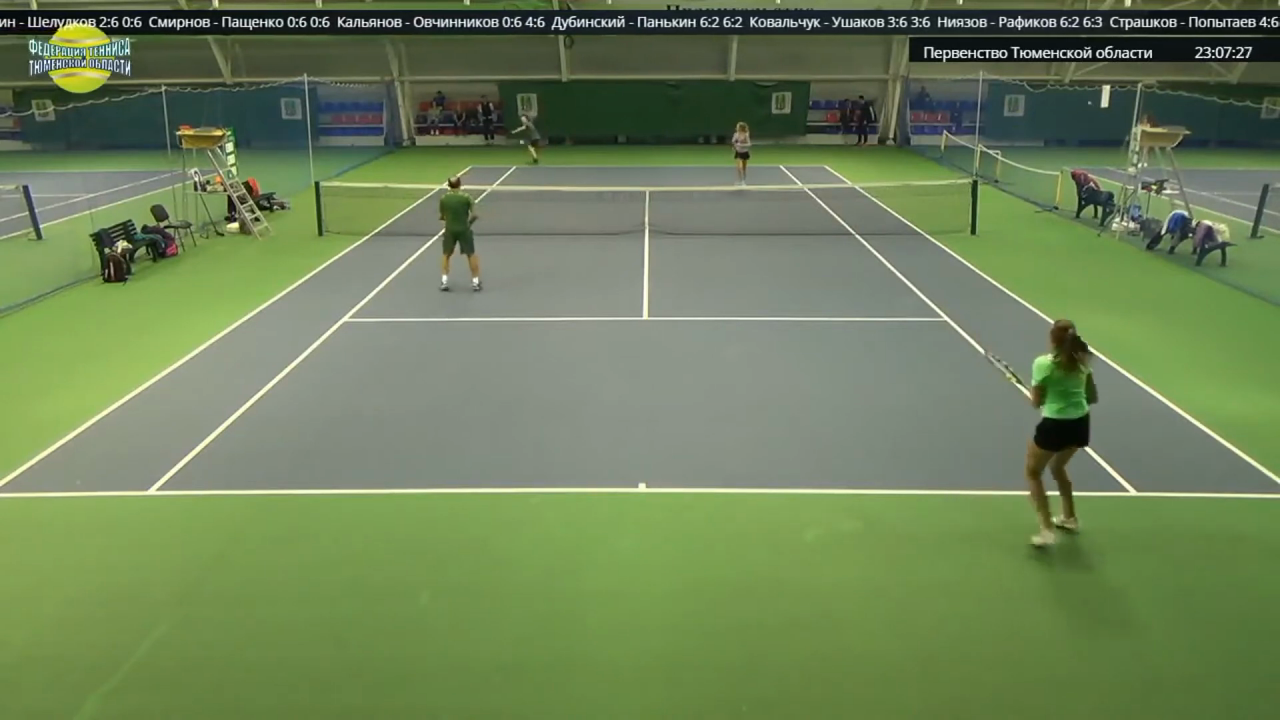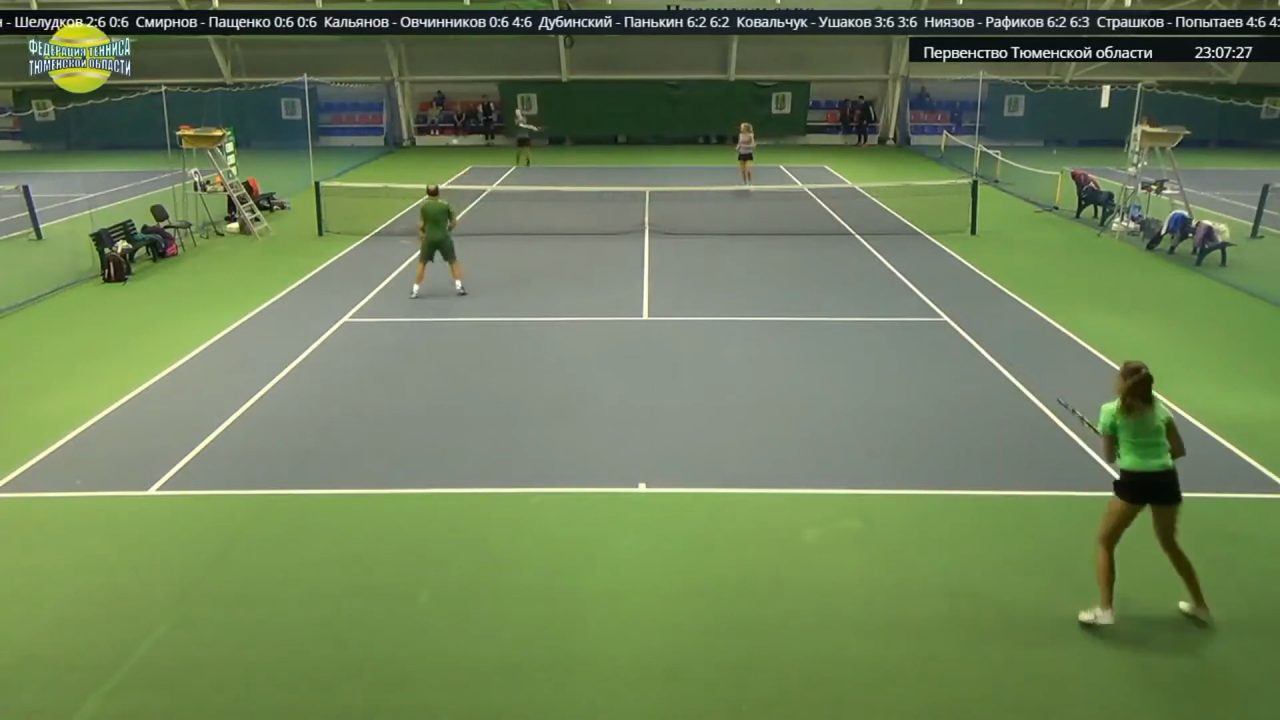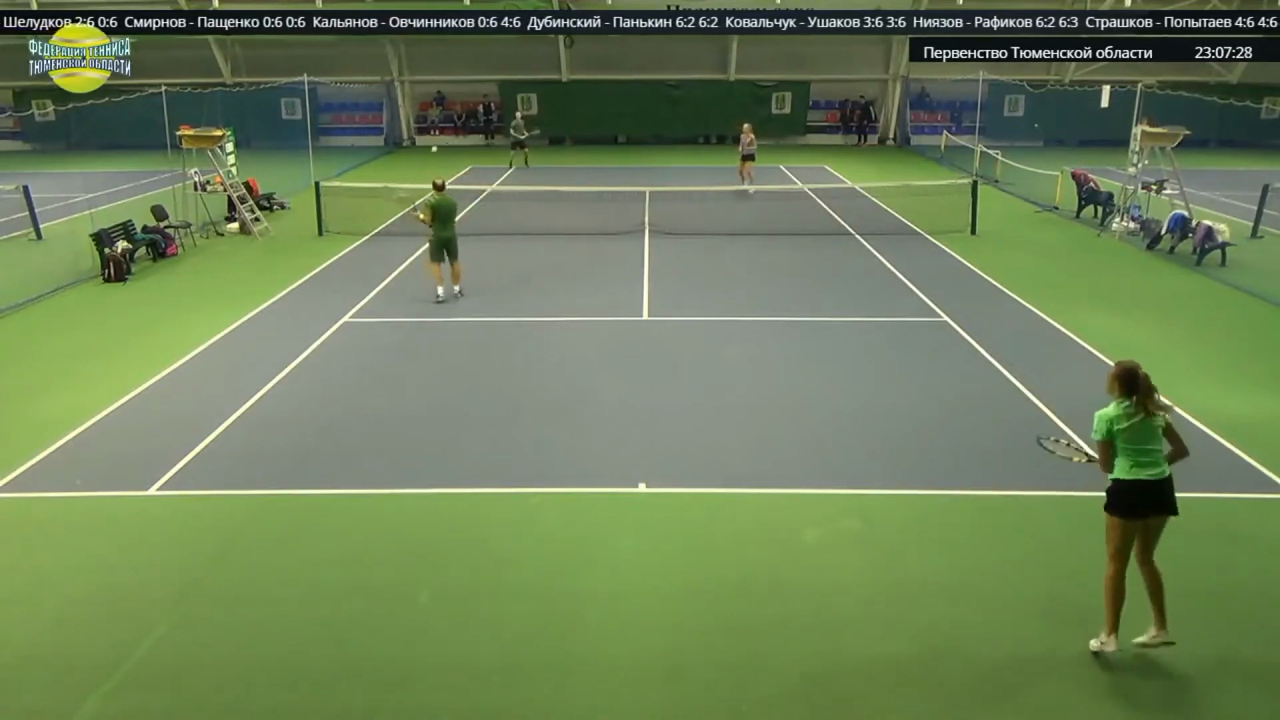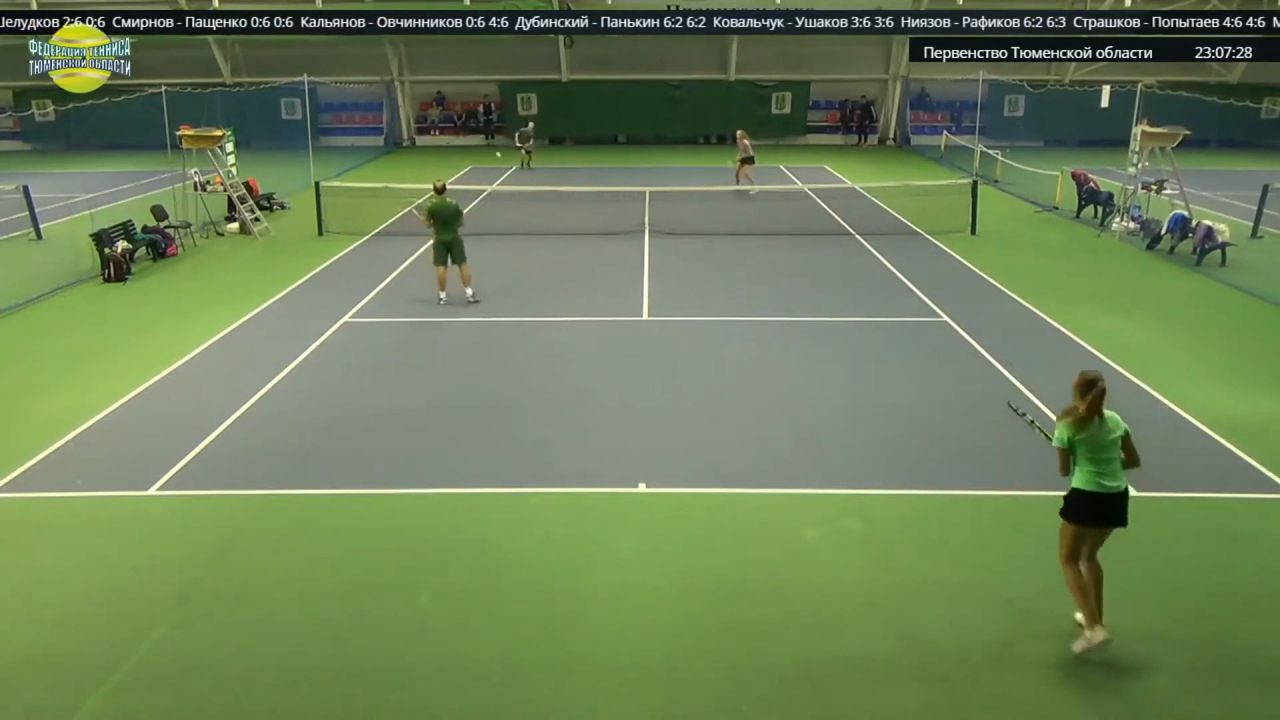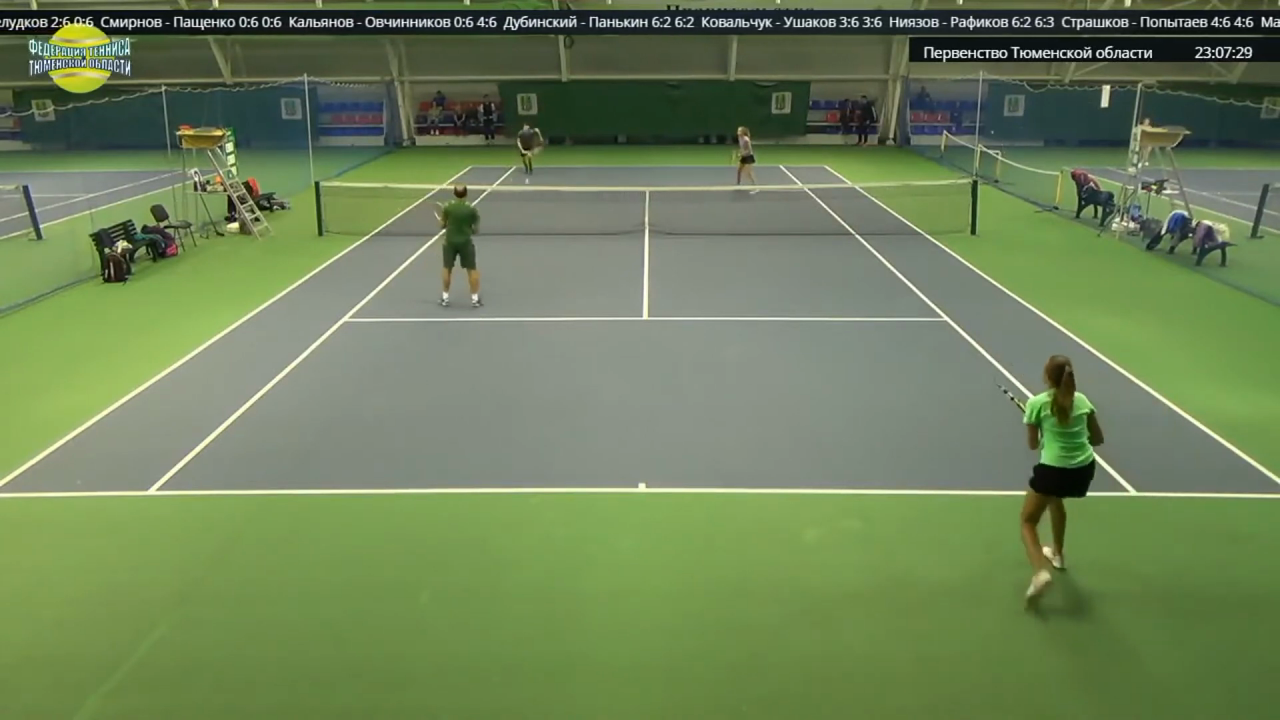
dt=0.5s
person 1, frame 1
left shoulder: (1042, 364)
right shoulder: (1081, 363)
left elbow: (1036, 403)
right elbow: (1092, 398)
left hip: (1055, 425)
right hip: (1080, 425)
left knee: (1032, 473)
right knee: (1057, 468)
left ankle: (1047, 530)
right ankle: (1070, 518)
person 1, frame 2
left shoulder: (1111, 410)
right shoulder: (1160, 409)
left elbow: (1109, 457)
right elbow: (1179, 451)
left hip: (1136, 481)
right hip: (1166, 479)
left knee: (1105, 543)
right knee: (1169, 544)
left ankle: (1104, 609)
right ankle: (1199, 606)
person 1, frame 3
left shoulder: (1106, 417)
right shoulder: (1156, 412)
left elbow: (1106, 466)
right elbow: (1181, 451)
left hip: (1128, 490)
right hip: (1161, 489)
left knee: (1117, 563)
right knee: (1145, 558)
left ankle: (1109, 636)
right ankle: (1160, 629)
person 1, frame 4
left shoulder: (1067, 424)
right shoulder: (1115, 420)
left elbow: (1064, 470)
right elbow: (1133, 461)
left hip: (1086, 497)
right hip: (1118, 498)
left knee: (1070, 561)
right knee: (1088, 555)
left ankle: (1094, 628)
right ankle: (1093, 619)
person 1, frame 5
left shoulder: (1036, 404)
right shoulder: (1083, 402)
left elbow: (1033, 444)
right elbow: (1100, 439)
left hip: (1053, 472)
right hip: (1084, 471)
left knee: (1027, 521)
right knee: (1056, 501)
left ankle: (1041, 571)
right ankle: (1057, 554)
